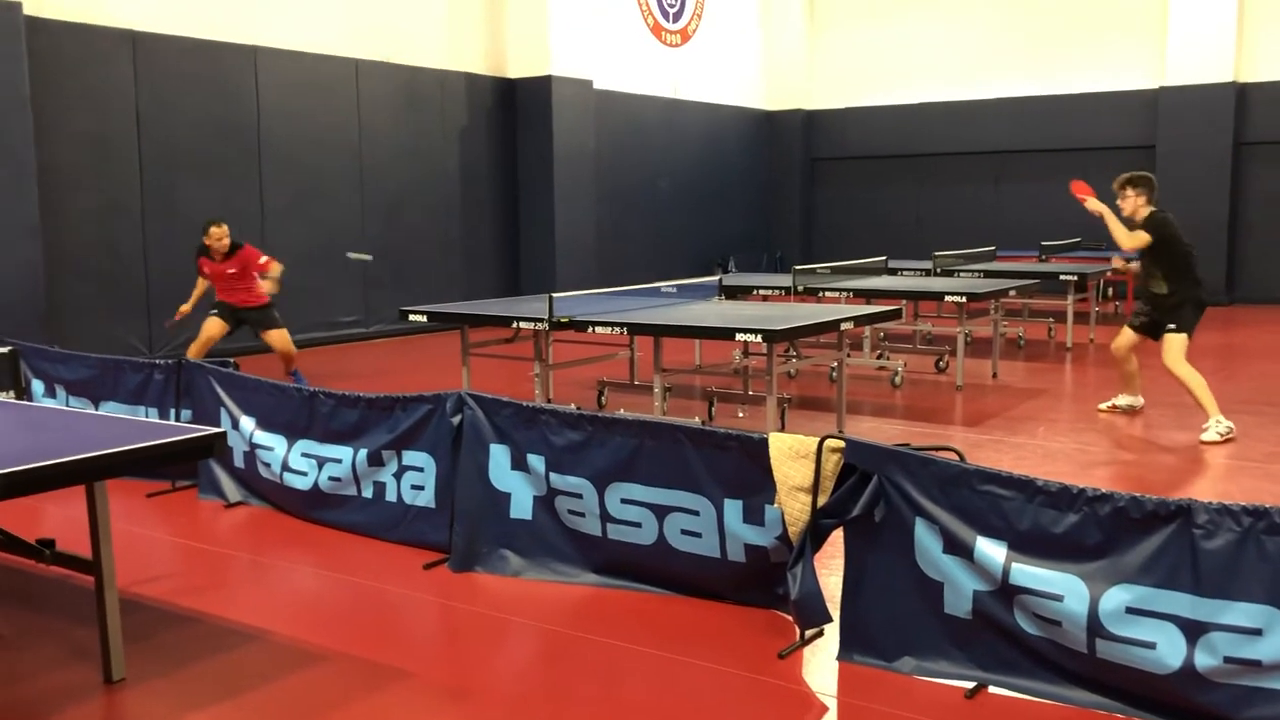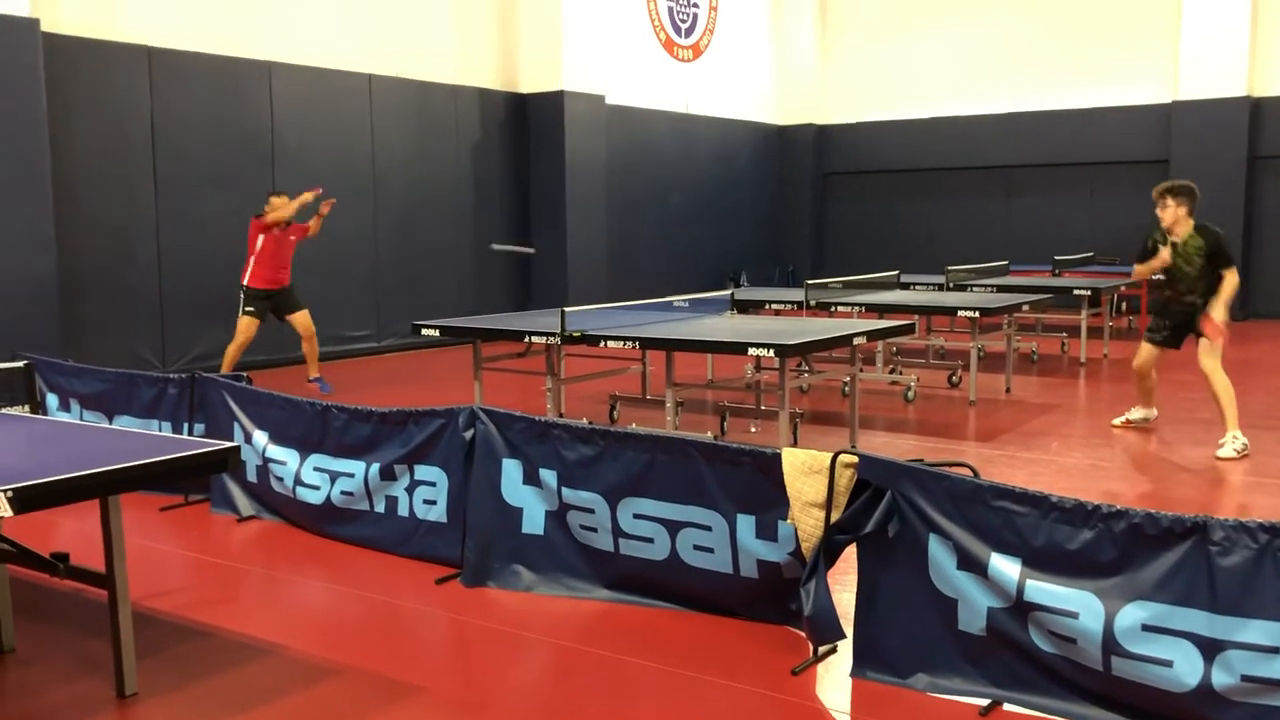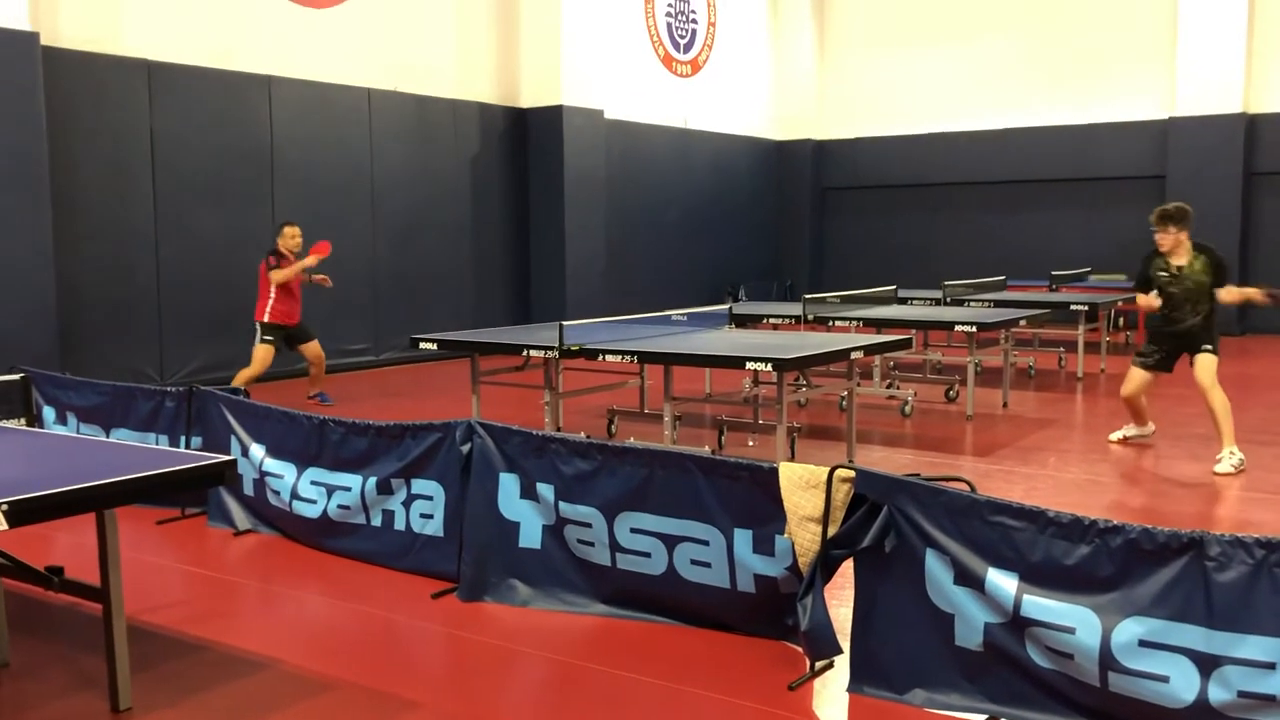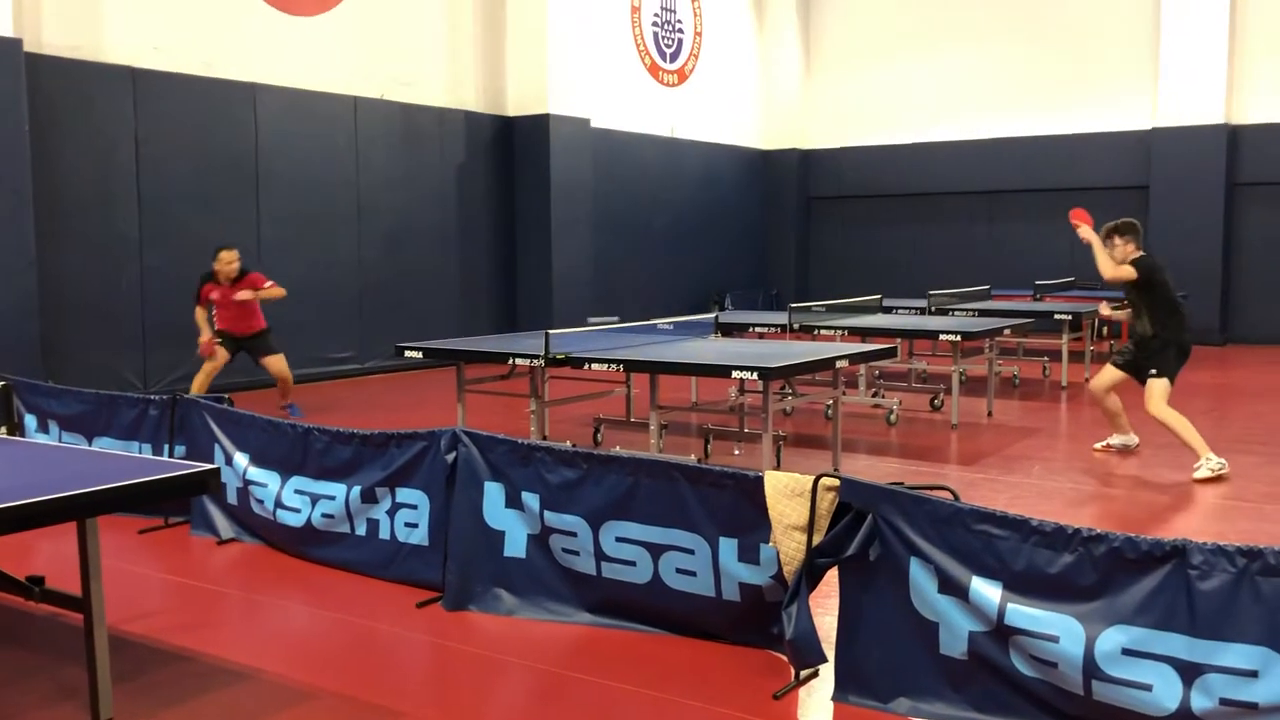
dt=0.3s
person 1, frame 1
left shoulder: (1159, 222)
right shoulder: (1144, 226)
left elbow: (1127, 244)
left wrist: (1103, 211)
right wrist: (1126, 267)
left hip: (1184, 300)
right hip: (1158, 299)
left knee: (1173, 361)
right knee: (1120, 348)
left ankle: (1219, 421)
right ankle: (1132, 398)
person 1, frame 2
left shoulder: (1210, 238)
right shoulder: (1158, 239)
left elbow: (1231, 276)
right elbow: (1138, 274)
left wrist: (1219, 305)
right wrist: (1156, 261)
left hip: (1206, 309)
right hip: (1172, 308)
left knee: (1209, 366)
right knee: (1140, 365)
left ankle: (1236, 437)
right ankle: (1145, 411)
person 1, frame 3
left shoulder: (1208, 258)
right shoulder: (1153, 261)
left elbow: (1225, 294)
right elbow: (1140, 300)
left wrist: (1247, 293)
right wrist: (1150, 303)
left hip: (1200, 330)
right hip: (1165, 332)
left knee: (1206, 381)
right knee: (1128, 392)
left ankle: (1231, 451)
right ankle: (1141, 426)
person 1, frame 4
left shoulder: (1146, 264)
right shoulder: (1134, 270)
left elbow: (1109, 273)
left wrist: (1093, 238)
right wrist: (1112, 314)
left hip: (1169, 345)
right hip: (1146, 343)
left knee: (1155, 407)
right knee: (1098, 386)
left ankle: (1211, 459)
right ankle: (1125, 437)
person 2, frame 1
left shoulder: (242, 251)
right shoulder: (202, 254)
left elbow: (275, 266)
right elbow: (204, 278)
left wrist: (271, 280)
right wrist: (190, 303)
left hip: (257, 306)
right hip: (226, 305)
left knee: (286, 350)
right knee: (205, 339)
left ankle: (292, 372)
person 2, frame 2
left shoulder: (291, 226)
right shoulder: (258, 222)
left elbow: (311, 231)
right elbow: (278, 216)
left wrist: (320, 214)
right wrist: (301, 200)
left hip: (282, 289)
right hip: (256, 290)
left knee: (309, 332)
right knee: (243, 339)
left ankle: (313, 377)
person 2, frame 3
left shoulder: (294, 260)
right shoulder: (273, 257)
right elbow: (277, 279)
left wrist: (312, 278)
right wrist: (303, 264)
left hip: (293, 323)
right hip: (270, 322)
left knee: (318, 357)
right knee: (259, 368)
left ankle: (315, 393)
person 2, frame 4
left shoulder: (248, 277)
right shoulder: (205, 282)
left elbow: (280, 292)
right elbow: (200, 309)
left wrist: (254, 295)
right wrist: (205, 332)
left hip: (256, 333)
right hip: (225, 334)
left knee: (283, 374)
right knee: (209, 369)
left ankle: (286, 404)
